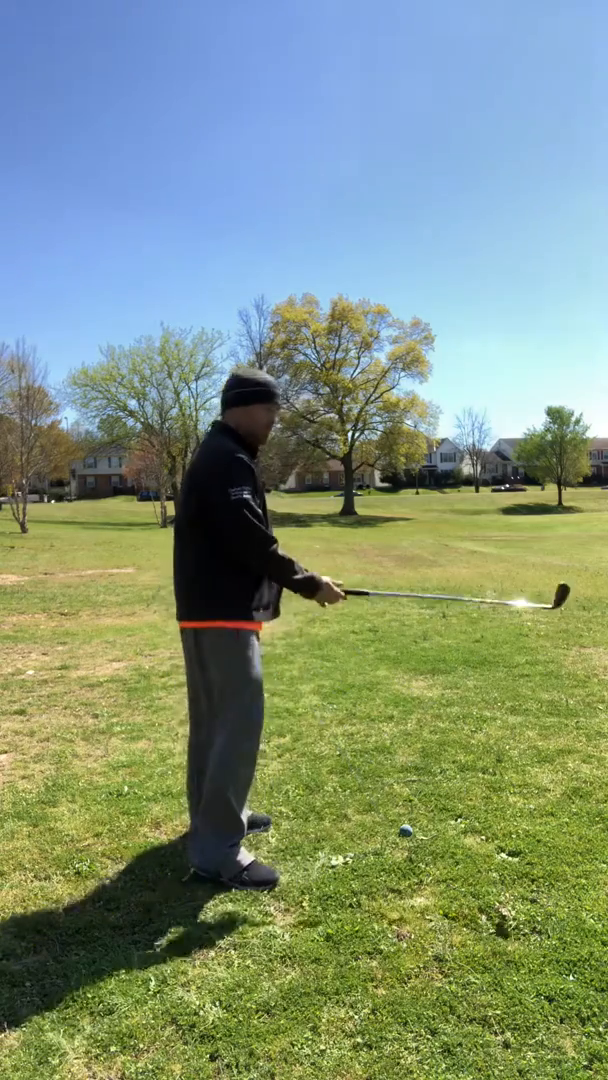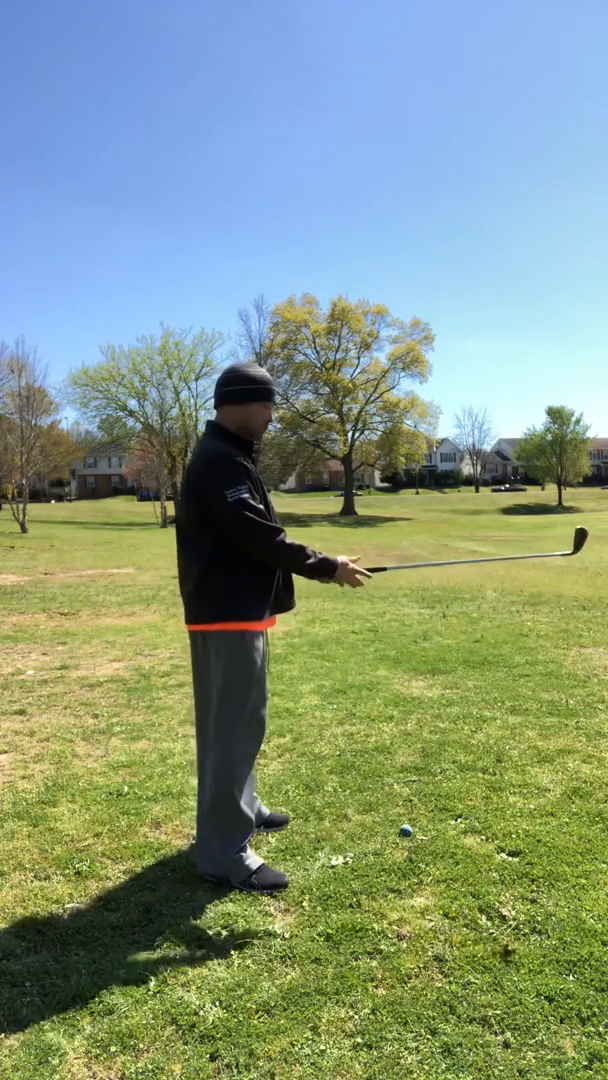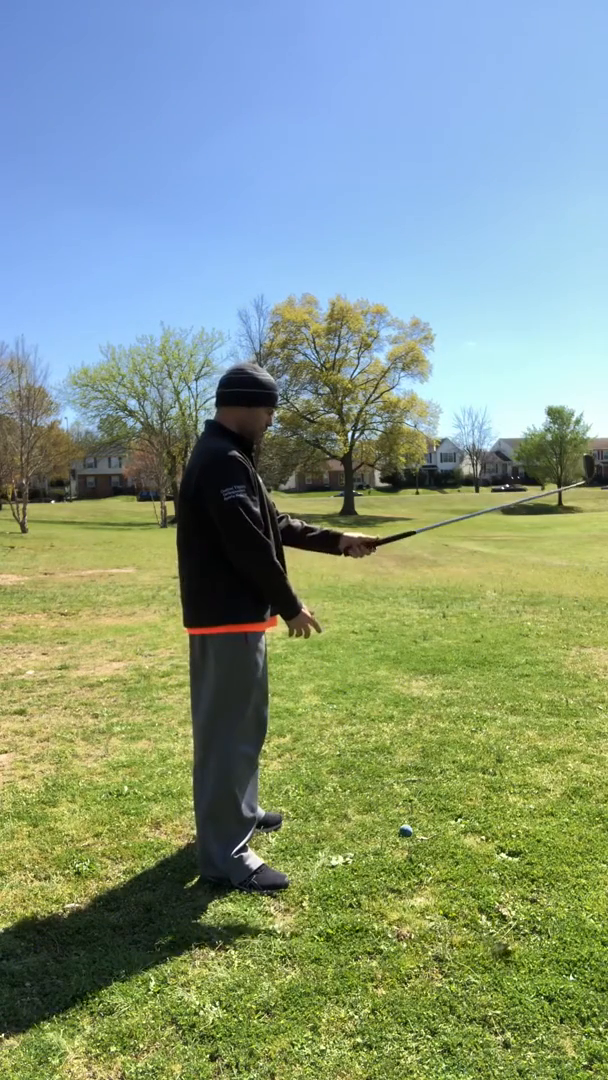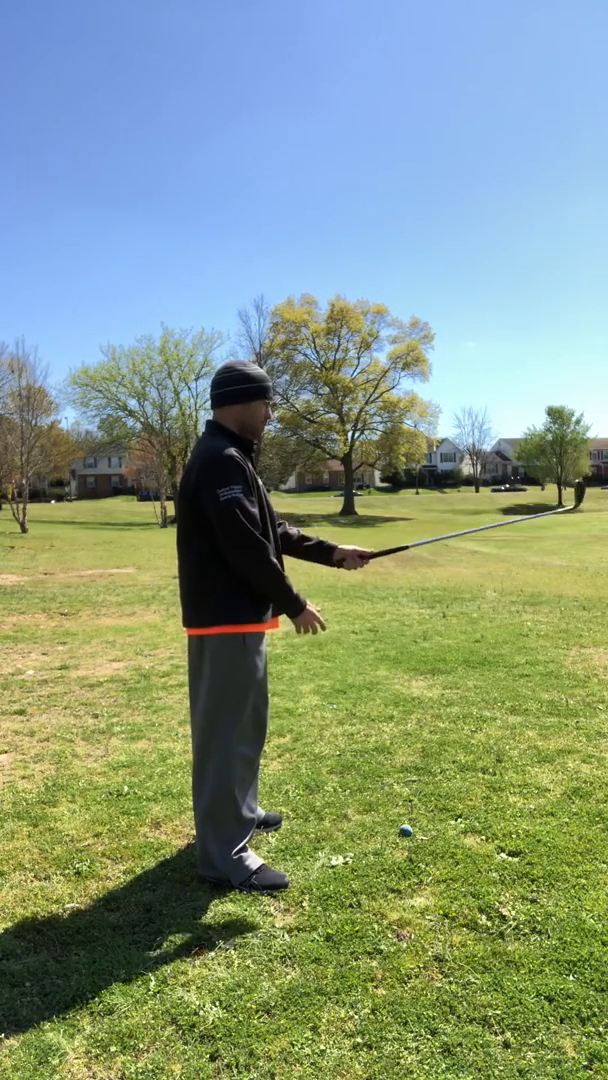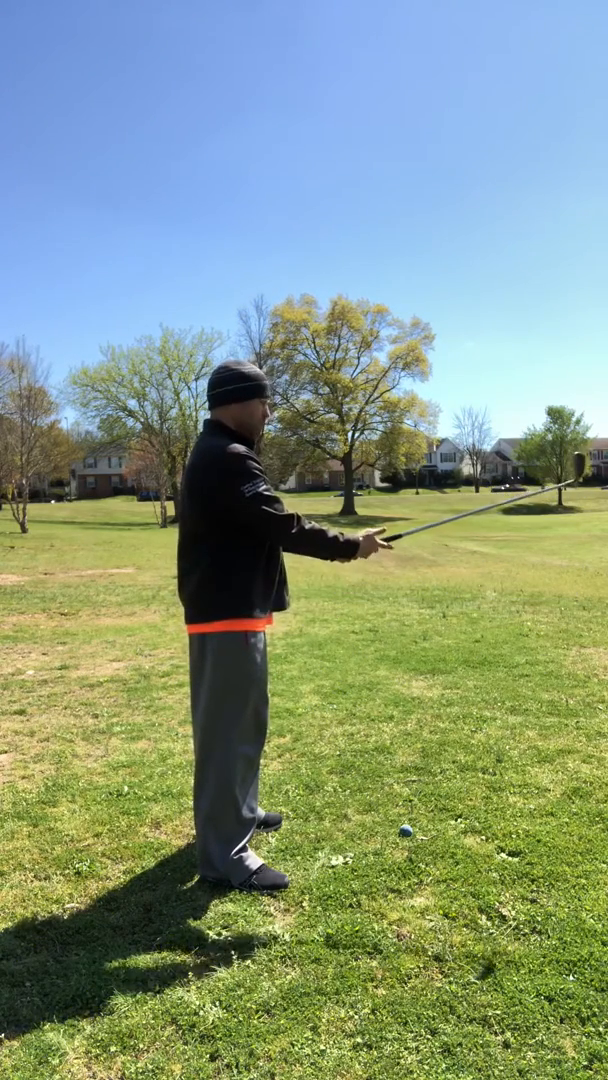
dt=1s
person 1, frame 1
left shoulder: (223, 458)
right shoulder: (225, 461)
left elbow: (246, 539)
right elbow: (251, 541)
left wrist: (296, 579)
right wrist: (307, 583)
left hip: (215, 607)
right hip: (223, 612)
left knee: (216, 719)
right knee: (237, 725)
left ankle: (214, 813)
right ankle: (217, 851)
person 1, frame 2
left shoulder: (226, 457)
right shoulder: (223, 461)
left elbow: (257, 534)
right elbow: (259, 537)
left wrist: (313, 559)
right wrist: (326, 568)
left hip: (232, 608)
right hip: (229, 613)
left knee: (238, 721)
right knee: (234, 726)
left ankle: (240, 808)
right ankle: (224, 852)
person 1, frame 3
left shoulder: (228, 457)
right shoulder: (223, 461)
left elbow: (273, 525)
right elbow: (251, 546)
left wrist: (336, 541)
right wrist: (291, 606)
left hip: (235, 612)
right hip: (228, 617)
left knee: (241, 723)
right knee: (229, 729)
left ankle: (237, 813)
right ankle: (224, 853)
person 1, frame 4
left shoulder: (231, 457)
right shoulder: (221, 462)
left elbow: (271, 530)
right elbow: (247, 547)
left wrist: (331, 552)
right wrist: (294, 605)
left hip: (238, 613)
right hip: (227, 618)
left knee: (243, 724)
right knee: (227, 731)
left ankle: (239, 813)
right ankle: (224, 854)
person 1, frame 5
left shoulder: (220, 454)
right shoulder: (228, 459)
left elbow: (265, 528)
right elbow: (279, 525)
left wrist: (338, 546)
right wrist: (349, 546)
left hip: (233, 608)
right hip: (226, 614)
left knee: (242, 722)
right knee: (227, 730)
left ankle: (239, 812)
right ankle: (224, 855)
